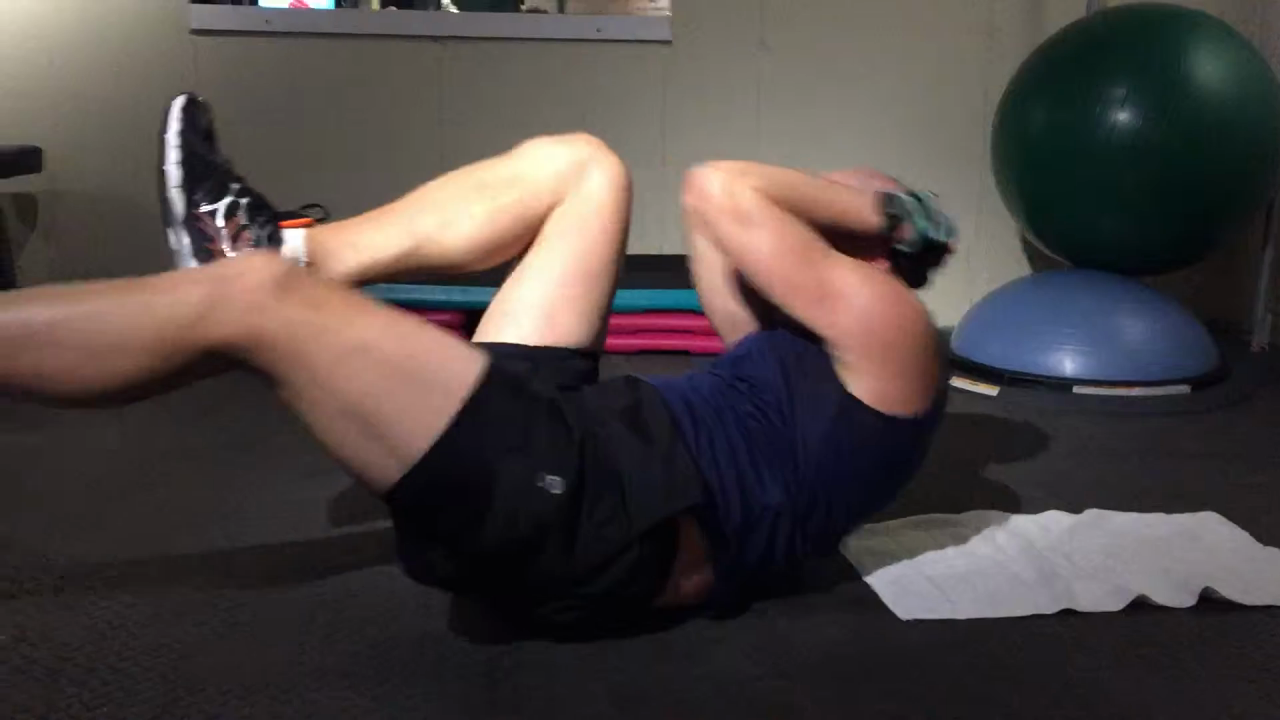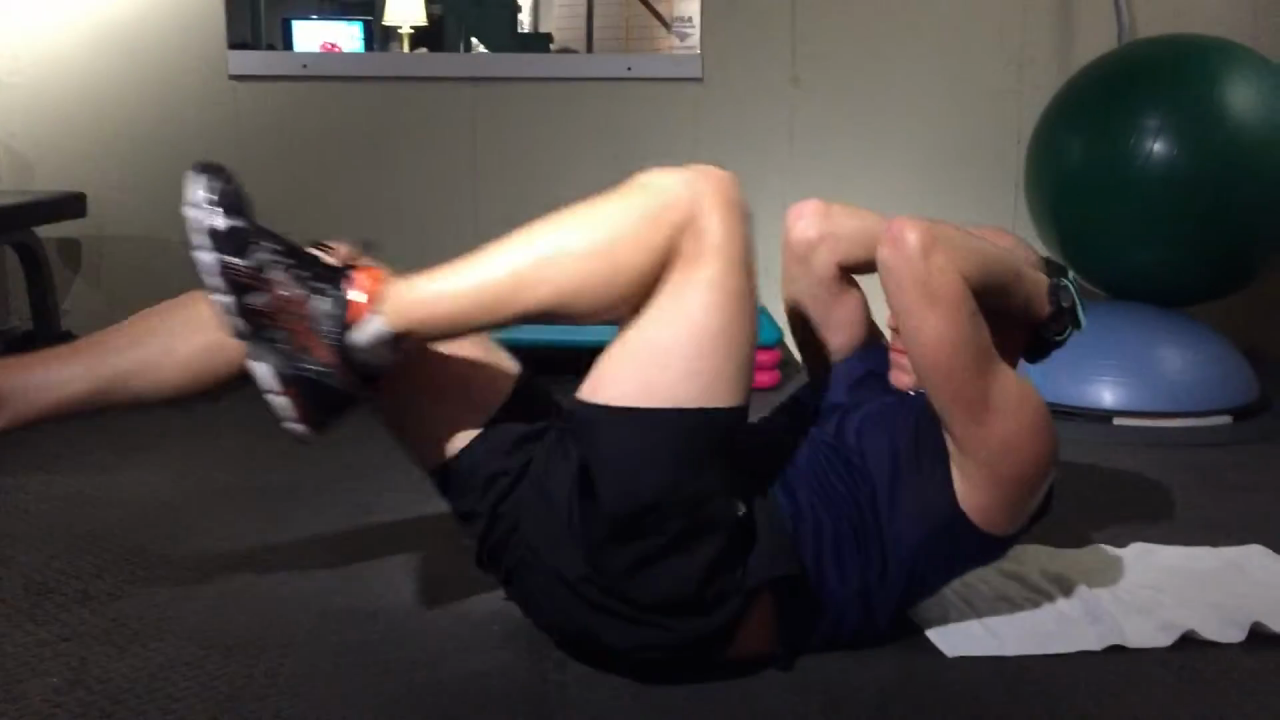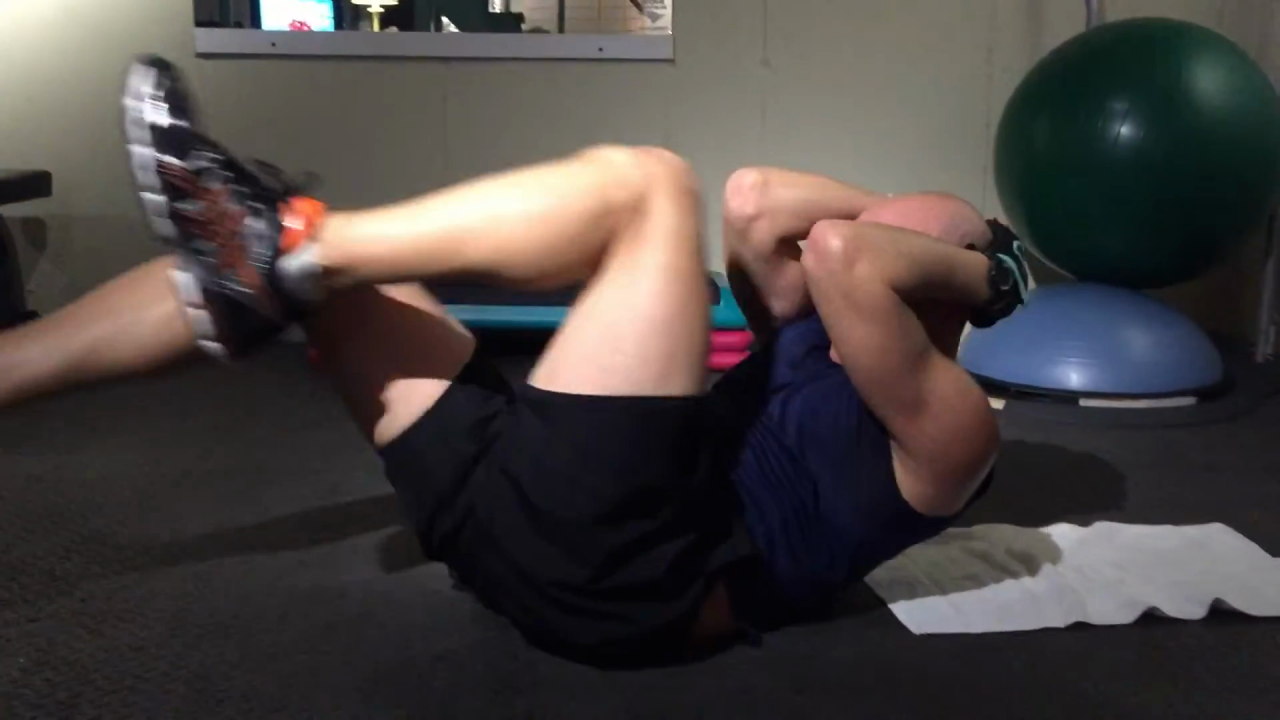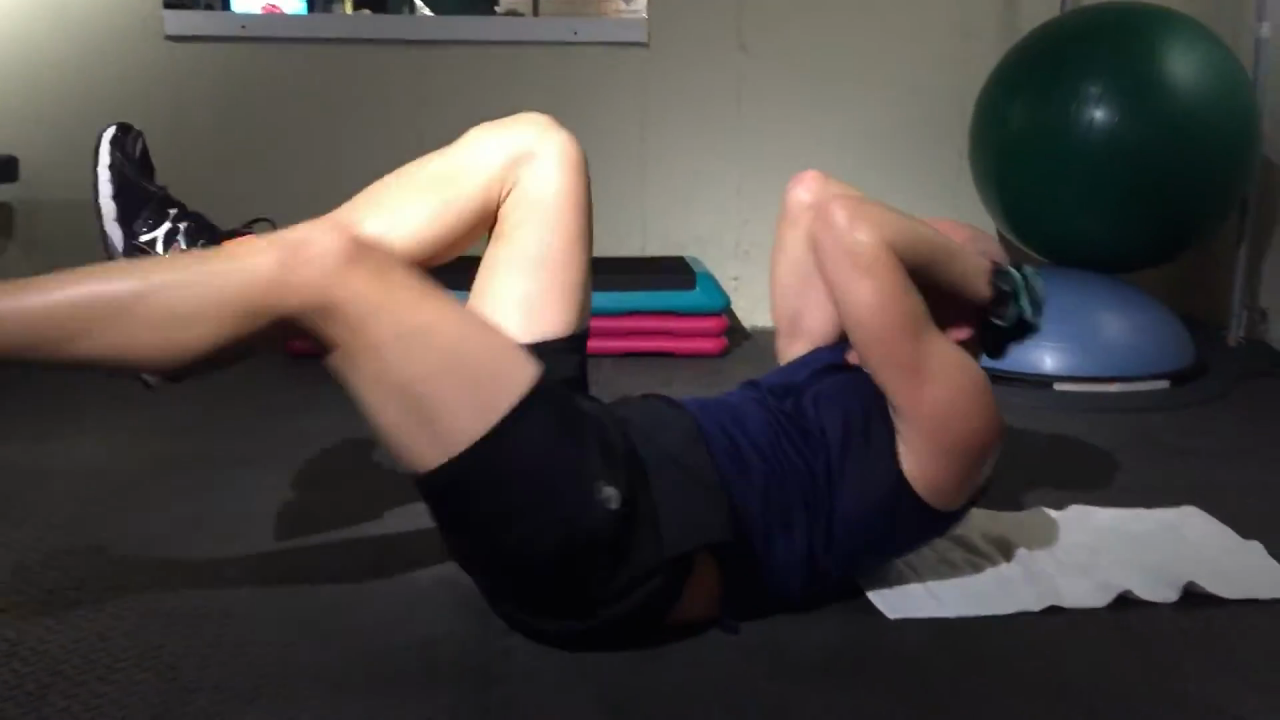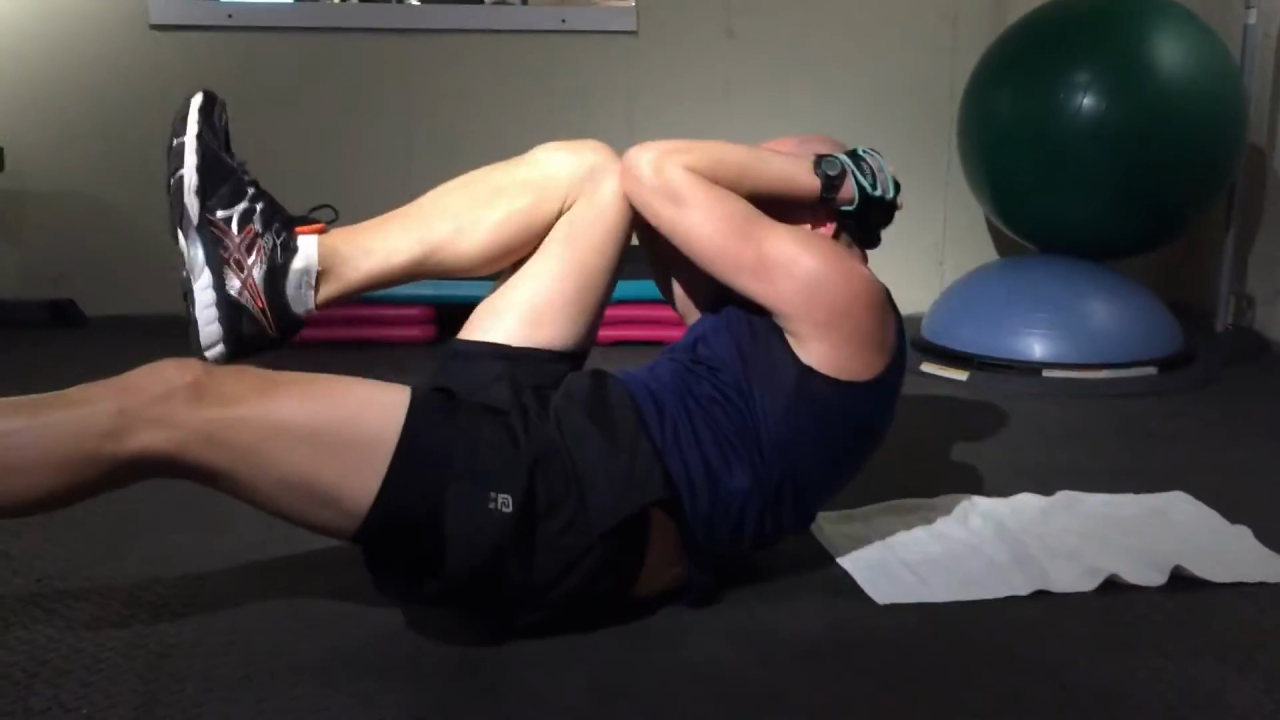
dt=0.5s
person 1, frame 1
left shoulder: (891, 329)
right shoulder: (823, 352)
left elbow: (719, 191)
right elbow: (734, 221)
left wrist: (869, 208)
right wrist: (847, 208)
left hip: (592, 517)
right hip: (569, 449)
left knee: (249, 304)
right knee: (580, 166)
right ankle: (295, 254)
person 1, frame 2
left shoulder: (1006, 444)
right shoulder: (877, 370)
left elbow: (911, 250)
right elbow: (814, 232)
left wrist: (1029, 294)
left hip: (652, 566)
right hip: (572, 506)
left knee: (698, 197)
right knee: (318, 280)
left ankle: (372, 322)
person 1, frame 3
left shoulder: (949, 426)
right shoulder: (821, 333)
left elbow: (850, 259)
right elbow: (756, 198)
left wrist: (973, 269)
right wrist: (904, 205)
left hip: (608, 557)
right hip: (527, 499)
left knee: (643, 183)
right knee: (263, 281)
left ankle: (296, 244)
person 1, frame 4
left shoulder: (953, 415)
right shoulder: (850, 369)
left elbow: (844, 225)
right elbow: (808, 194)
left wrist: (977, 273)
right wrist: (954, 252)
left hip: (611, 537)
right hip: (579, 465)
left knee: (326, 271)
right knee: (530, 148)
right ankle: (214, 267)
person 1, frame 5
left shoulder: (839, 296)
right shoulder: (777, 316)
left elbow: (659, 172)
right elbow: (668, 208)
left wrist: (813, 174)
right wrist: (813, 175)
left hip: (566, 510)
right hip: (526, 429)
left knee: (170, 405)
right knee: (588, 174)
right ankle: (295, 270)
